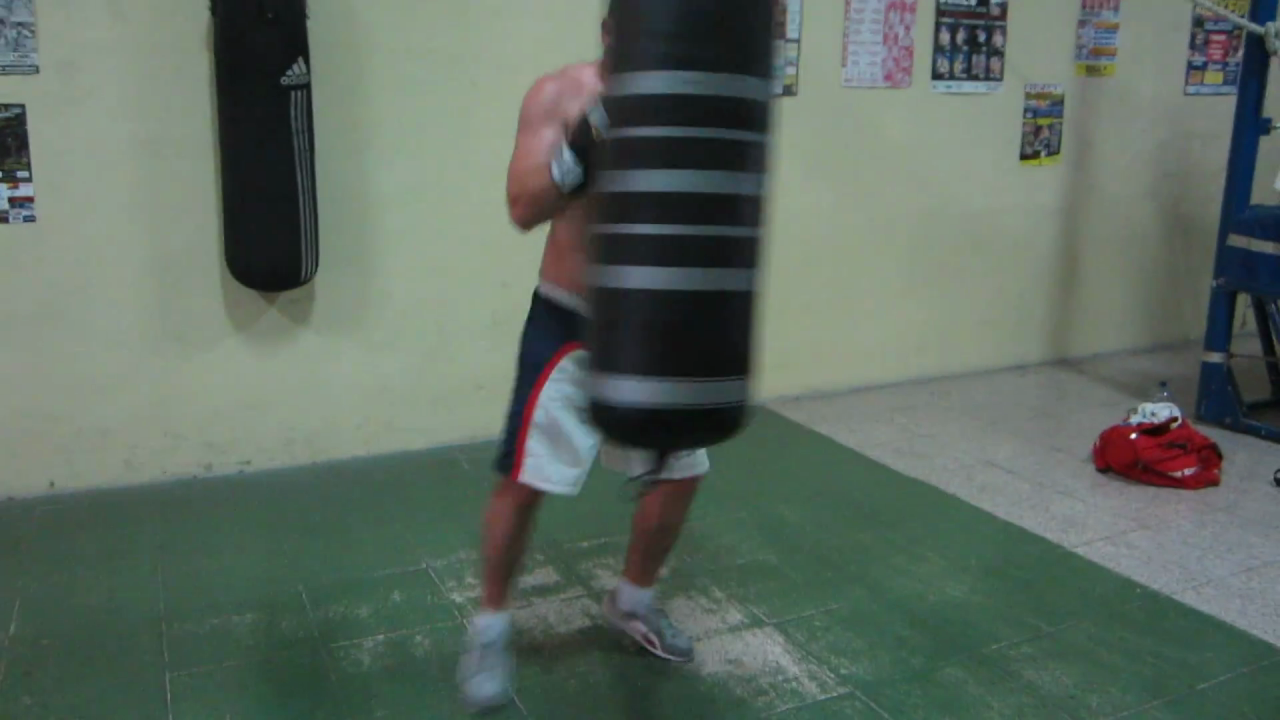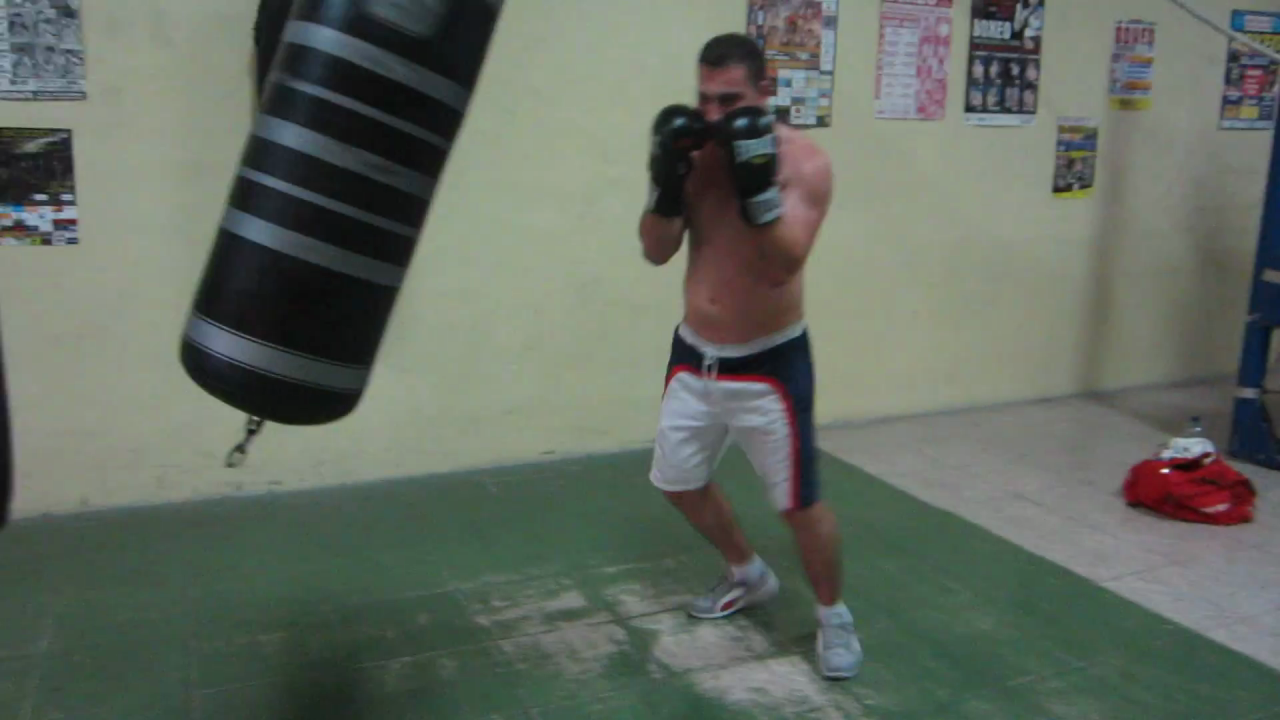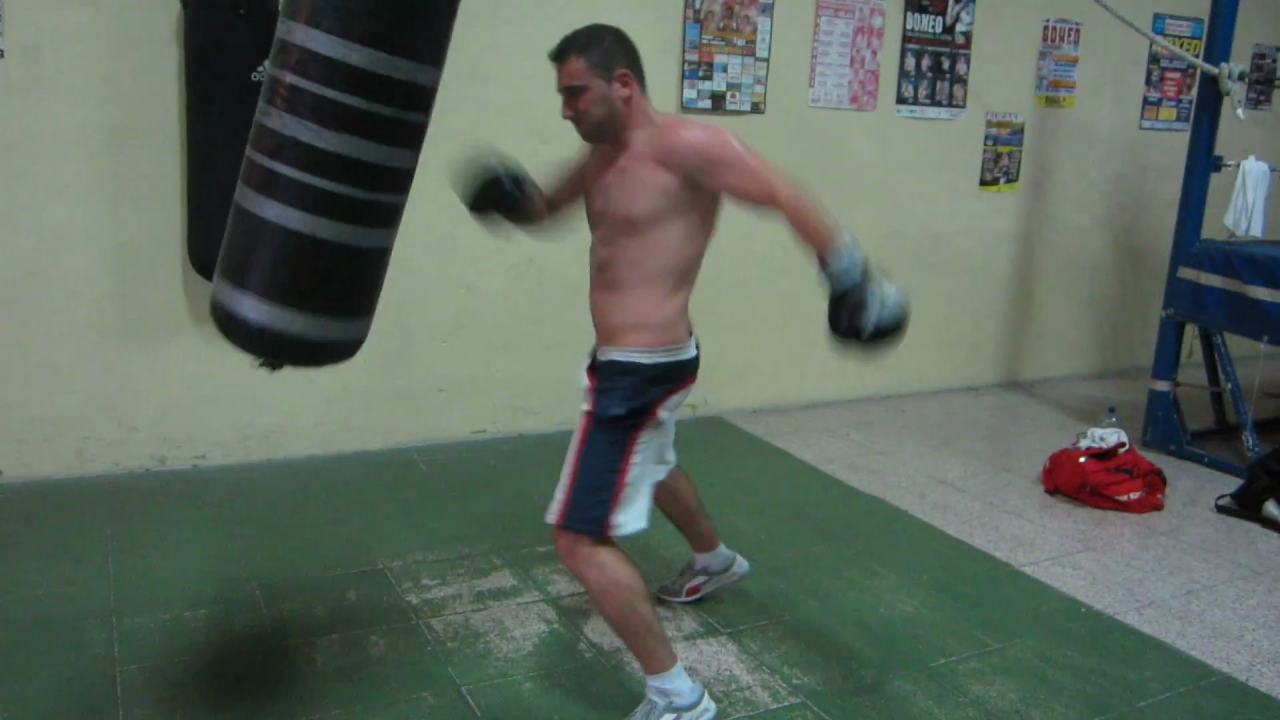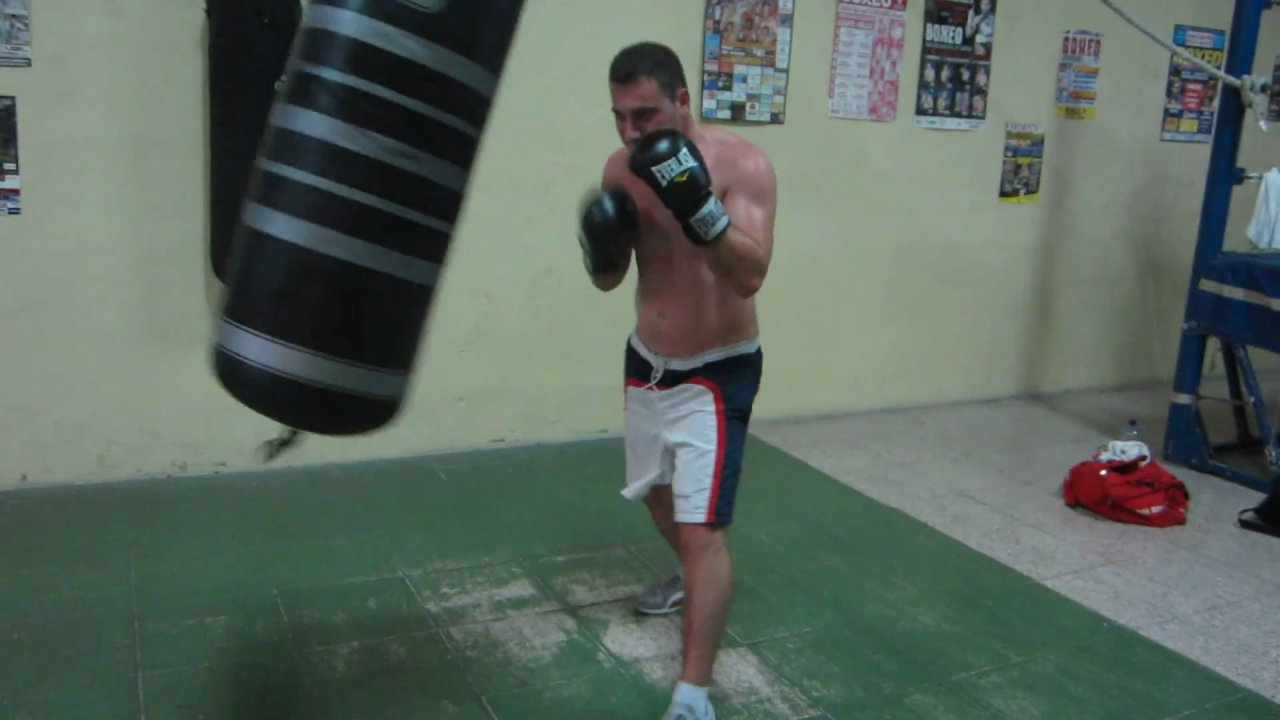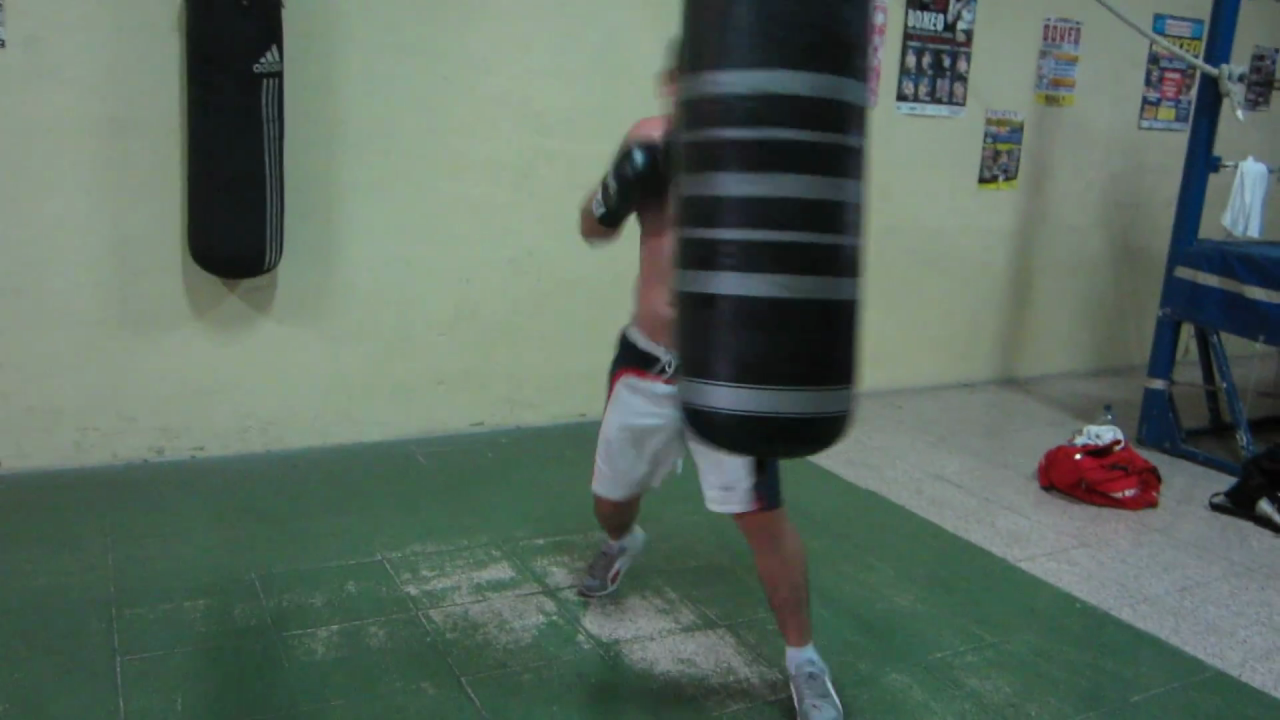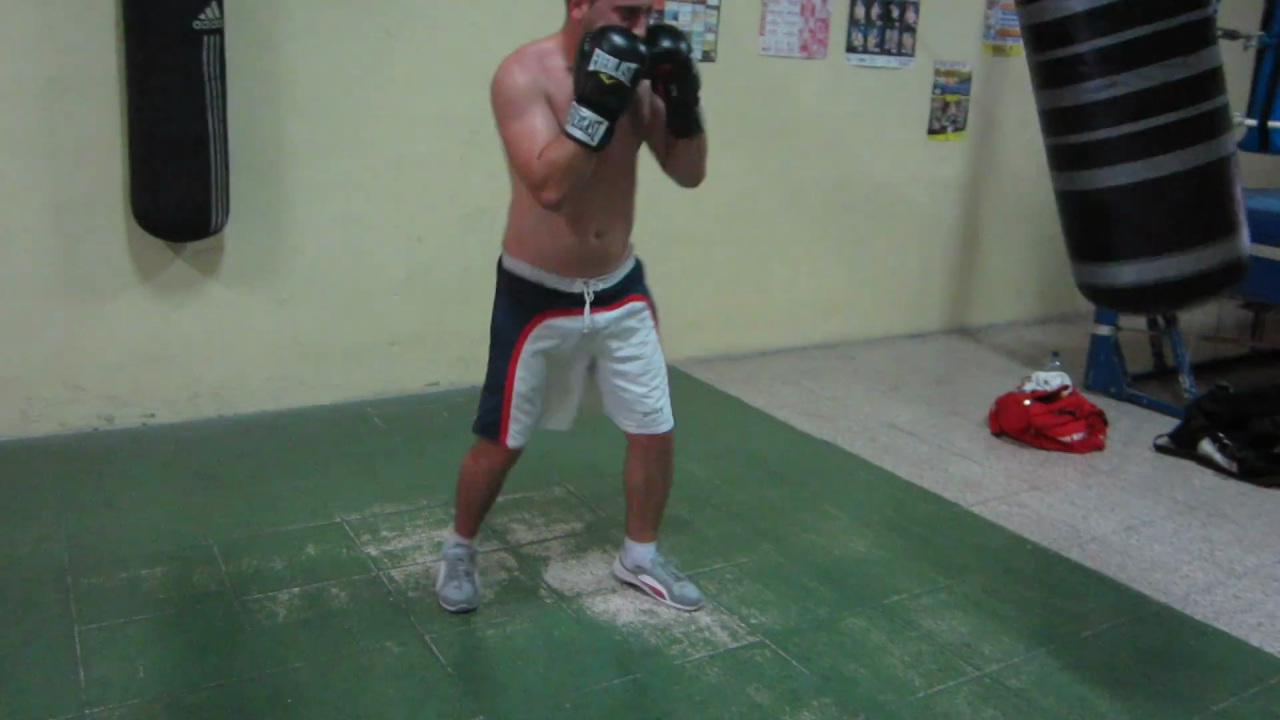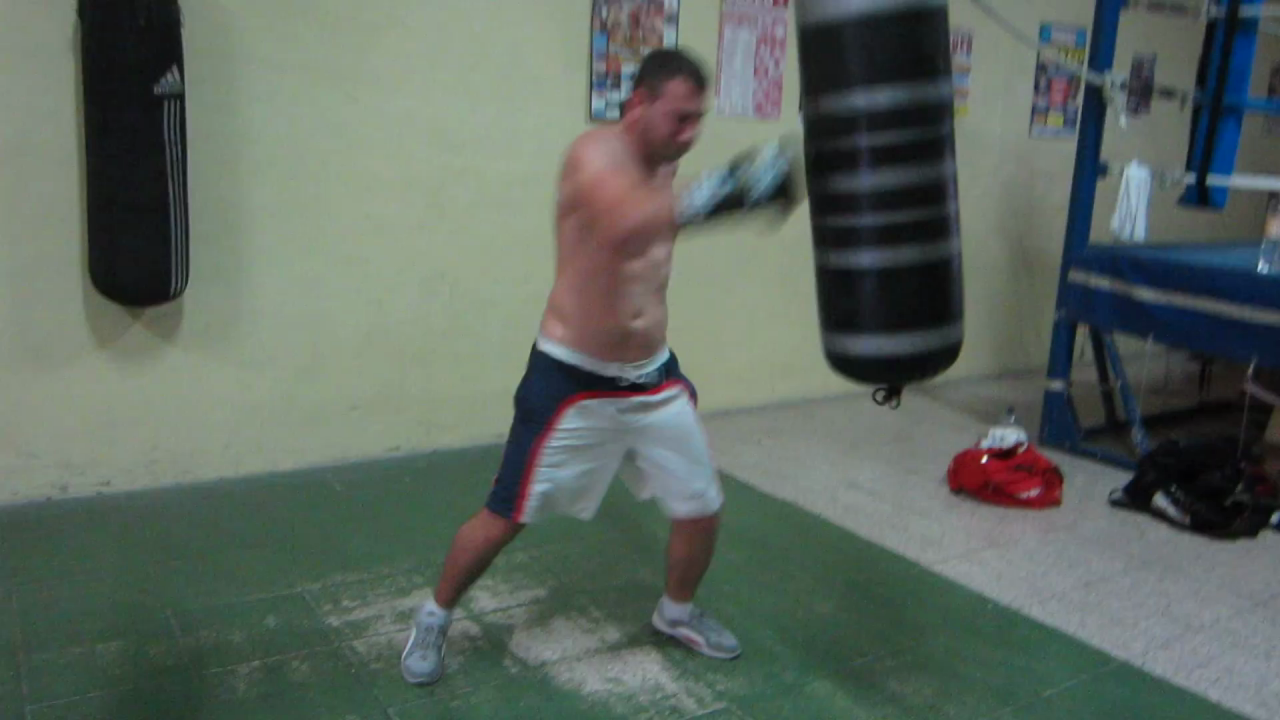
dt=0.7s
person 1, frame 1
right shoulder: (559, 94)
right elbow: (523, 207)
right wrist: (591, 137)
right hip: (568, 323)
left knee: (683, 476)
right knee: (523, 481)
left ankle: (632, 599)
right ankle: (489, 624)
person 1, frame 2
left shoulder: (804, 162)
right shoulder: (696, 151)
left elbow: (782, 266)
right elbow: (657, 252)
left wrist: (756, 183)
right wrist: (666, 180)
left hip: (771, 359)
right hip: (696, 353)
left knee: (799, 504)
right knee: (681, 486)
left ankle: (832, 611)
right ankle: (748, 572)
person 1, frame 3
left shoulder: (683, 145)
right shoulder: (605, 147)
left elbow: (783, 194)
right elbow: (543, 211)
left wrist: (851, 278)
right wrist: (509, 189)
left hip: (639, 371)
right hip: (637, 362)
left knee: (577, 540)
right knee: (648, 470)
right ankle: (717, 560)
person 1, frame 4
left shoulder: (743, 163)
right shoulder: (624, 166)
left elbow: (749, 277)
right elbow: (607, 277)
left wrist: (698, 202)
right wrist: (600, 241)
left hip: (719, 373)
right hip: (647, 362)
left knee: (704, 528)
right knee: (655, 491)
right ankle: (691, 578)
person 1, frame 5
right shoulder: (648, 139)
right elbow: (593, 232)
right wrist: (612, 194)
right hip: (644, 360)
left knee: (758, 515)
right knee: (610, 492)
left ankle: (803, 659)
right ankle: (622, 544)
person 1, frame 6
left shoulder: (635, 69)
right shoulder: (523, 74)
left elbow: (690, 173)
right elbow: (550, 187)
left wrist: (683, 97)
right wrist: (597, 102)
left hip: (622, 290)
right hip: (538, 294)
left knee: (655, 432)
right knee: (499, 442)
left ankle: (638, 554)
right ankle: (459, 549)
person 1, frame 7
left shoulder: (652, 163)
right shoulder: (597, 153)
right elbow: (627, 227)
right wrist: (725, 191)
left hip: (654, 380)
right hip: (571, 379)
left knee: (702, 512)
right knee: (505, 518)
left ankle: (677, 610)
right ankle: (434, 615)
